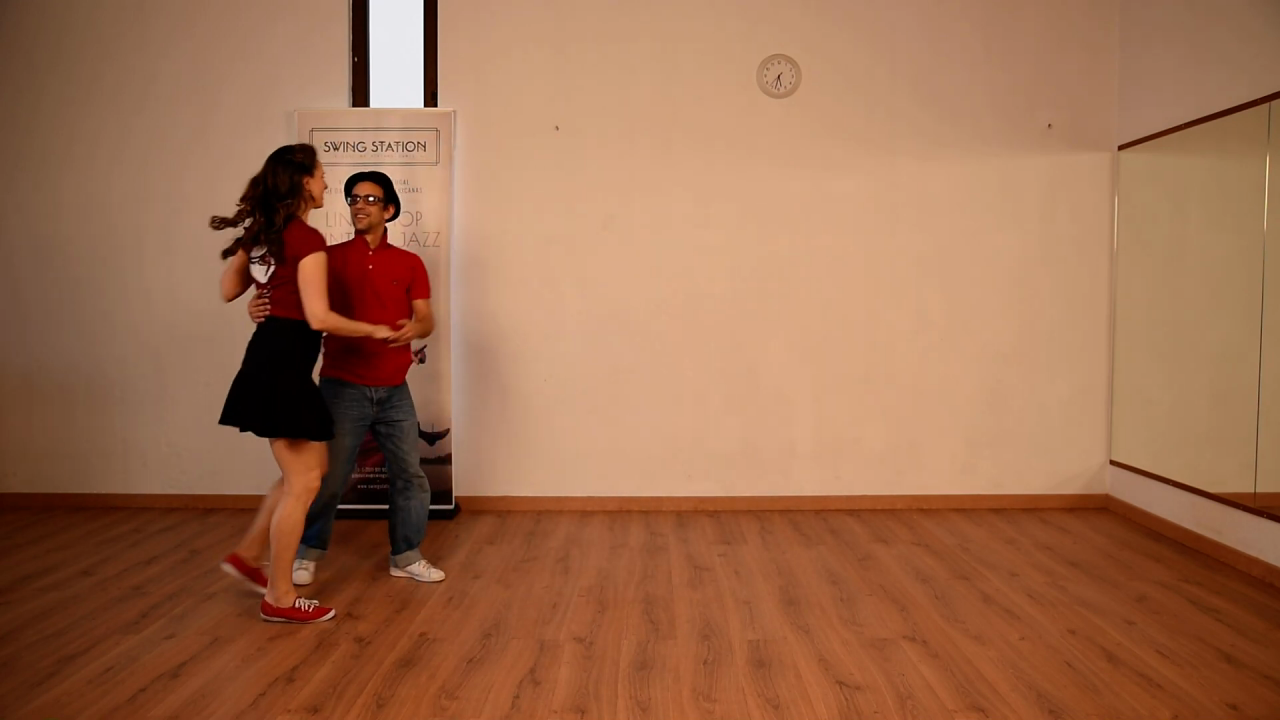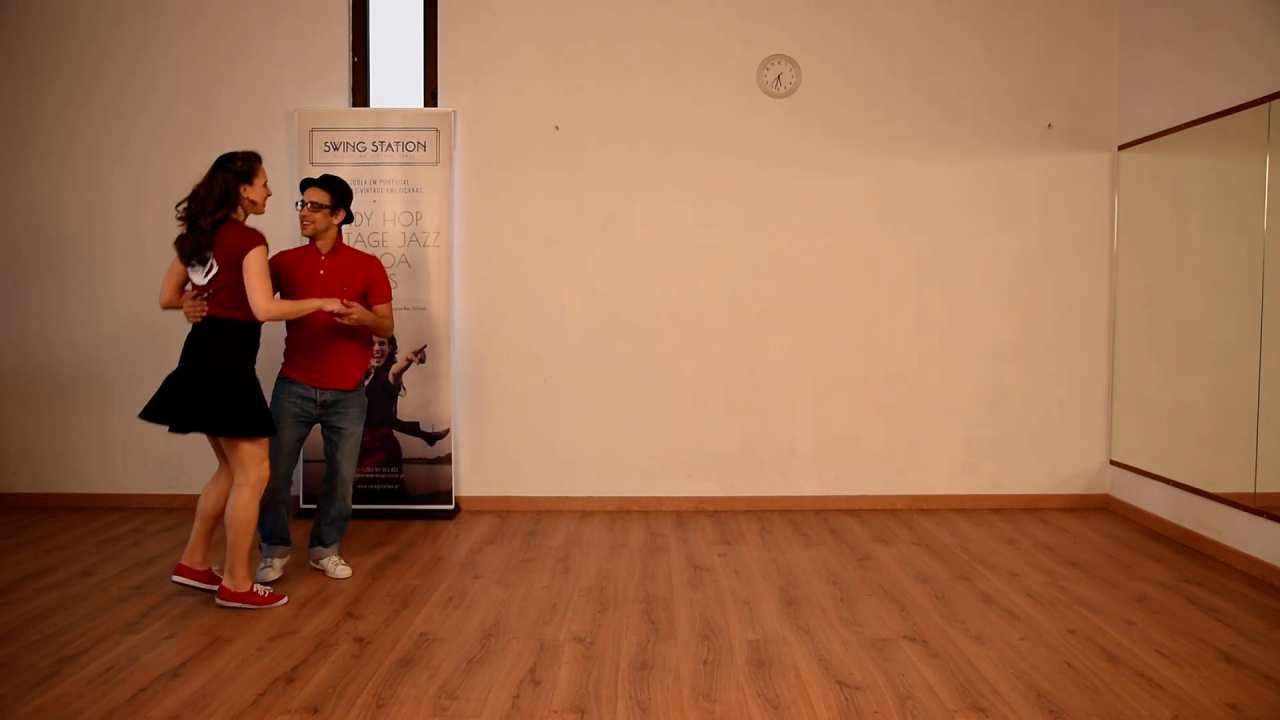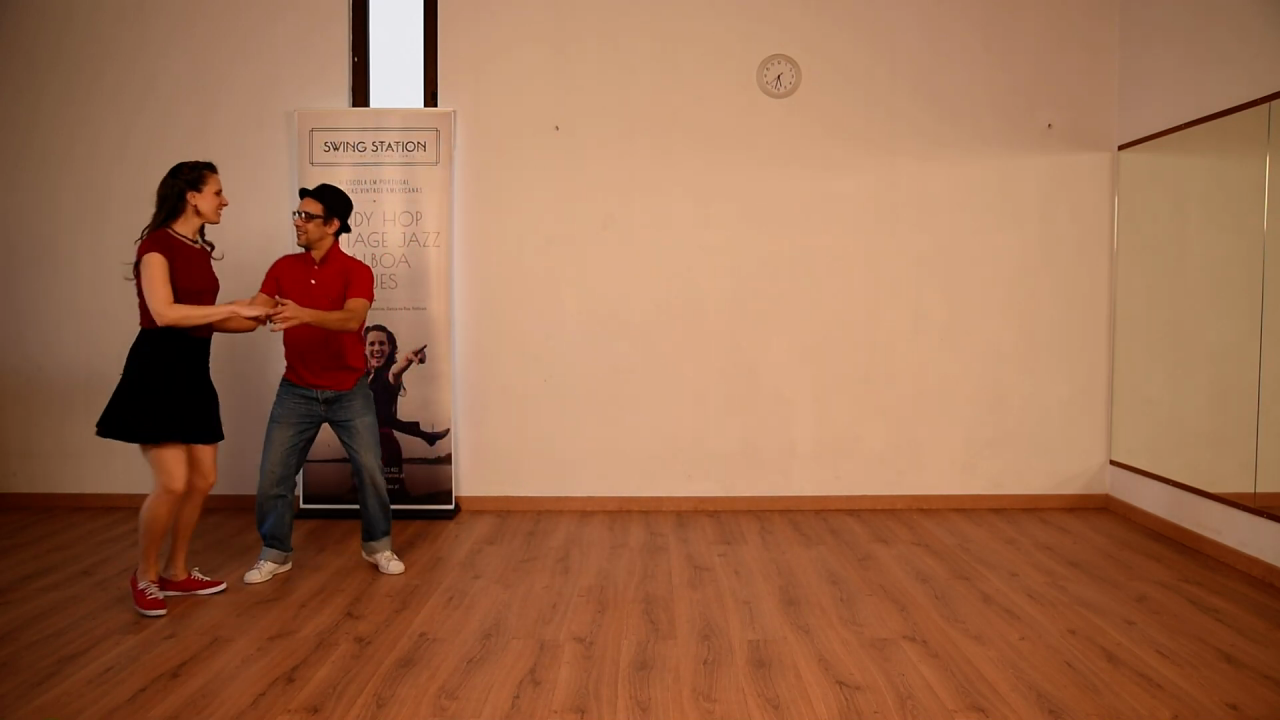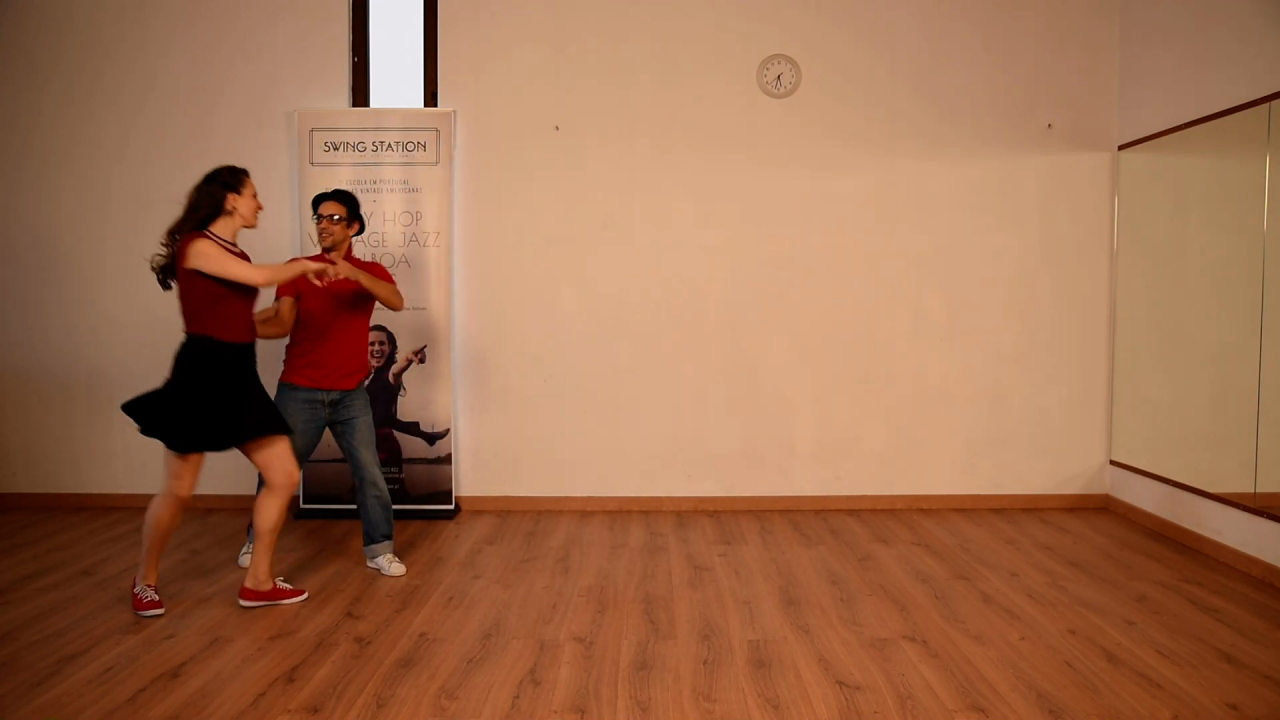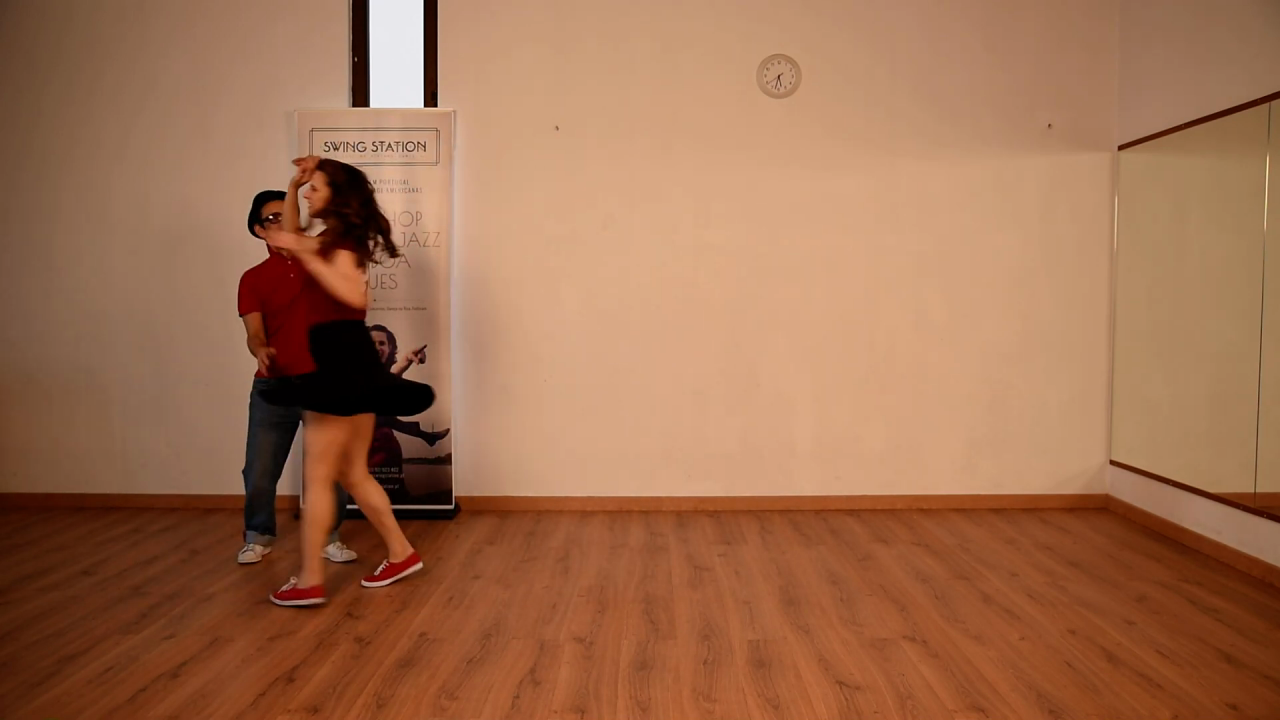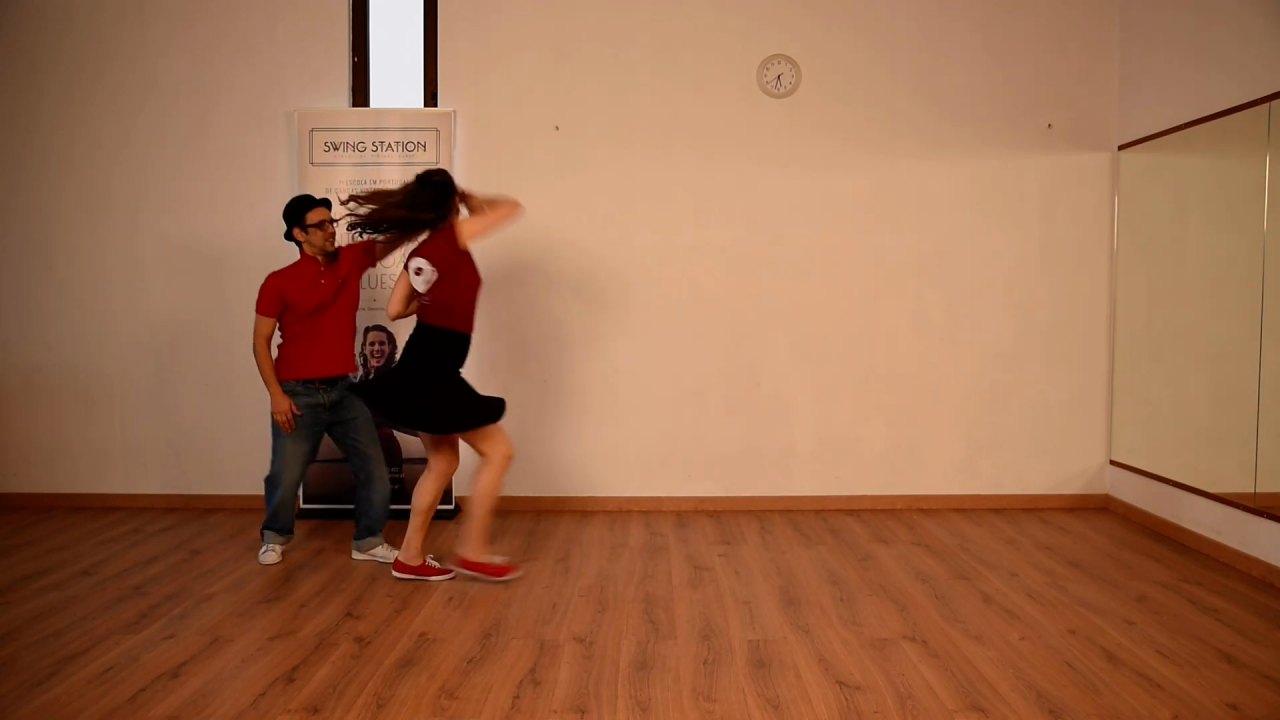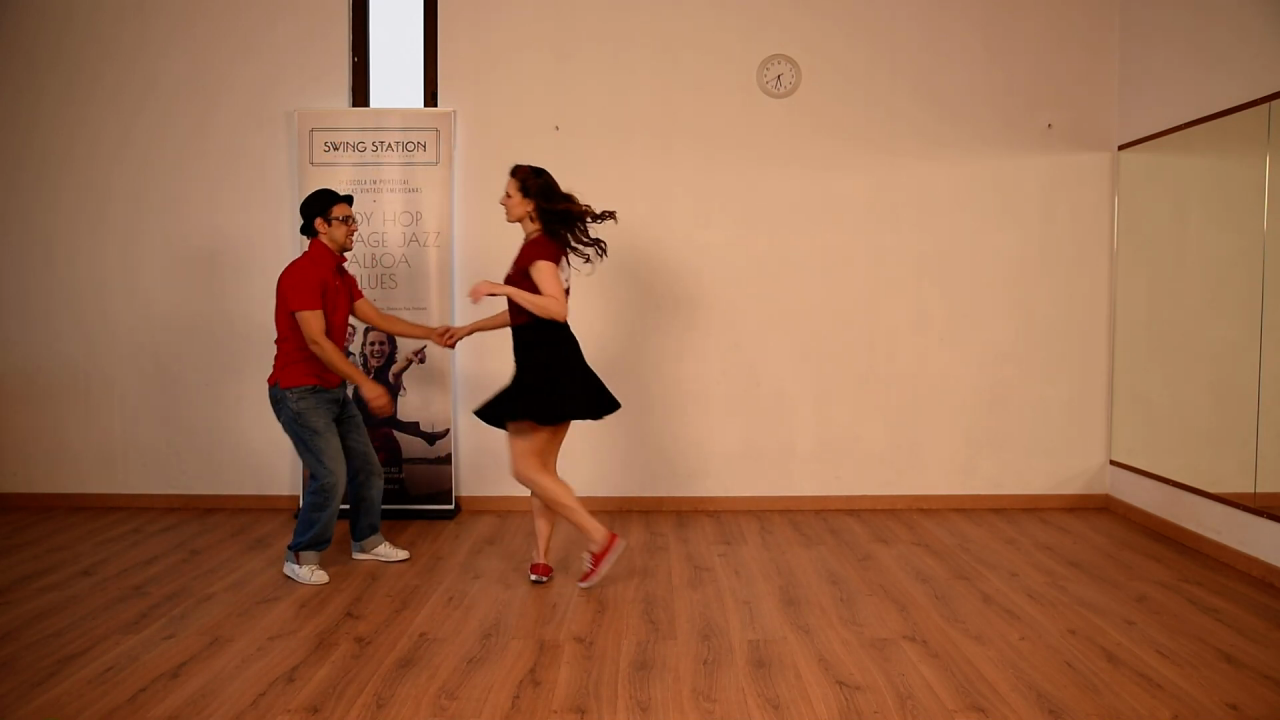
dt=0.5s
person 1, frame 1
left shoulder: (257, 232)
right shoulder: (307, 241)
left elbow: (228, 290)
right elbow: (319, 319)
right wrist: (373, 330)
left hip: (268, 356)
right hip: (284, 362)
left knee: (301, 472)
right knee: (304, 481)
left ankle: (247, 553)
right ankle: (280, 598)
person 1, frame 2
left shoulder: (193, 236)
right shoulder: (249, 240)
left elbow: (168, 298)
right elbow: (265, 309)
right wrist: (319, 303)
left hip: (203, 356)
right hip: (226, 361)
left knee: (233, 468)
right knee: (253, 474)
left ankle: (193, 561)
right ankle: (237, 584)
person 1, frame 3
left shoulder: (201, 250)
right shoulder: (156, 244)
right elbow: (164, 313)
left wrist: (247, 319)
right wrist: (234, 308)
left hip: (193, 370)
right hip: (155, 369)
left knee: (201, 478)
right knee: (172, 483)
left ankle: (177, 572)
right ankle: (145, 575)
person 1, frame 4
left shoulder: (237, 257)
right shoulder: (193, 246)
right elbow: (257, 277)
right wrist: (305, 265)
left hip: (240, 377)
right hip: (200, 376)
left knee: (285, 477)
right knee: (178, 492)
left ankle: (258, 582)
right ankle: (146, 578)
person 1, frame 5
left shoulder: (340, 242)
right shoulder: (332, 236)
left elbow: (355, 296)
right elbow: (286, 230)
left wrist: (304, 254)
left hip: (346, 364)
right hip: (349, 364)
left knee: (317, 474)
right knee: (351, 472)
left ankle: (310, 581)
right ankle: (402, 553)
person 1, frame 6
left shoulder: (420, 253)
right shoulder: (451, 238)
left elbow: (394, 311)
right elbow: (509, 208)
right wrist: (478, 203)
left hip: (426, 362)
right hip: (433, 366)
left knee: (443, 463)
right knee: (498, 452)
left ankle: (410, 557)
right ankle: (472, 551)
person 1, frame 7
left shoulder: (538, 248)
right shoulder: (546, 245)
left elbow: (554, 310)
left wrist: (505, 289)
right wrist: (470, 328)
left hip: (545, 362)
right hip: (554, 362)
left knee: (525, 468)
right knee: (542, 465)
left ankle: (599, 536)
right ankle: (540, 558)
person 2, frame 1
left shoulder: (410, 264)
right shoulder: (331, 258)
left elbow: (425, 320)
left wrist: (413, 330)
right wrist: (263, 306)
left hip: (393, 390)
right hip: (344, 388)
left knee: (410, 474)
right knee: (330, 476)
left ankle: (406, 556)
right ankle: (306, 553)
person 2, frame 2
left shoulder: (367, 266)
right shoulder: (284, 263)
left elbow: (386, 324)
left wrist: (363, 318)
right wrist: (203, 308)
left hip: (346, 393)
right hip: (294, 388)
left knee: (341, 478)
right knee: (274, 471)
left ankle: (325, 549)
right ankle: (274, 551)
person 2, frame 3
left shoulder: (357, 272)
right shoulder: (284, 268)
left elbow: (351, 319)
left wrist: (306, 314)
left hip: (349, 393)
right hip: (296, 391)
left knee: (370, 473)
right knee: (273, 474)
left ankle: (377, 546)
right ankle: (275, 553)
person 2, frame 4
left shoulder: (371, 272)
left elbow: (396, 302)
right elbow: (281, 323)
left wrist: (353, 274)
left hip: (350, 395)
right hip: (299, 393)
left knee: (370, 474)
left ankle: (380, 549)
right ankle: (257, 540)
person 2, frame 5
right shoulder: (253, 279)
right elbow: (254, 334)
right wrist: (262, 351)
right hip: (277, 384)
right knee: (259, 470)
left ankle: (329, 537)
right ankle: (258, 537)
person 2, frame 6
left shoulder: (352, 260)
right shoulder: (279, 282)
left elbow: (394, 237)
right elbow: (261, 342)
right wrist: (276, 394)
left hip: (343, 389)
right hip: (299, 392)
left knee: (373, 468)
right knee: (285, 477)
left ankle: (368, 542)
right ankle: (275, 536)
person 2, frame 7
left shoulder: (342, 276)
right shoulder: (301, 273)
left elbow: (377, 319)
right elbow: (316, 341)
left wrist: (430, 332)
right wrist: (364, 382)
left hip: (333, 390)
right hip: (299, 394)
left knee: (366, 467)
right knee: (332, 476)
left ankle: (367, 542)
right ankle: (301, 557)
